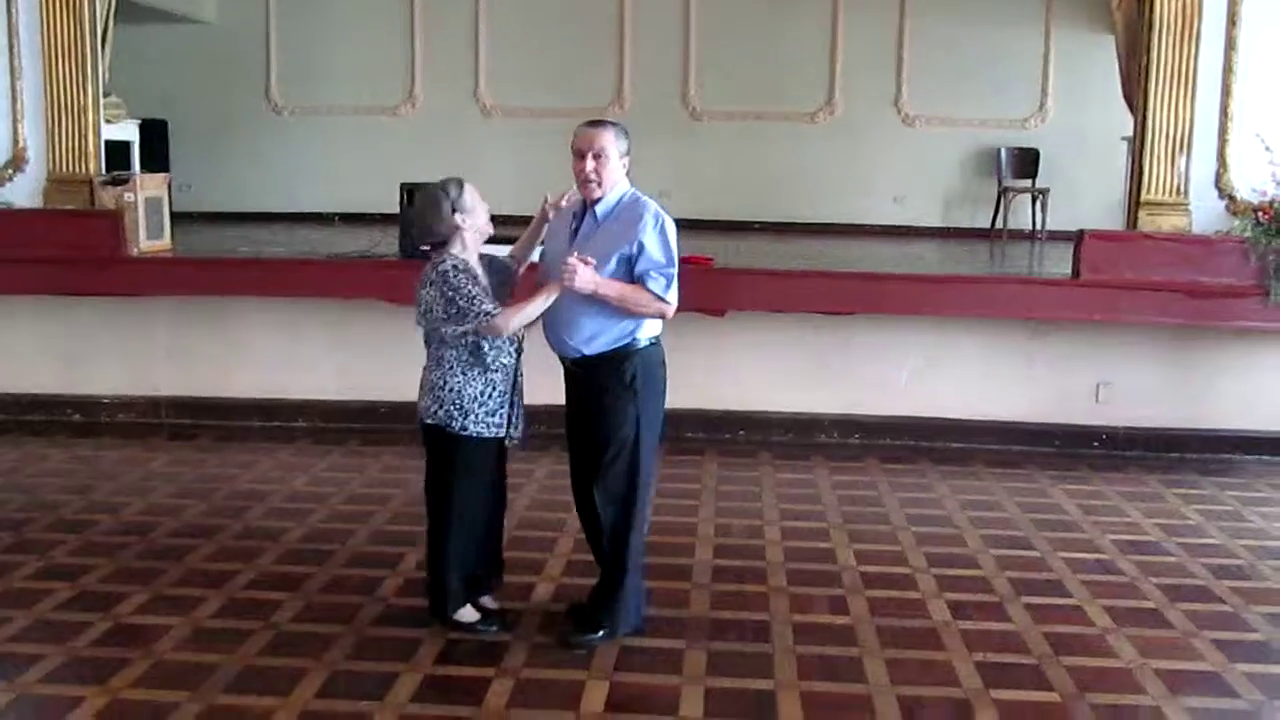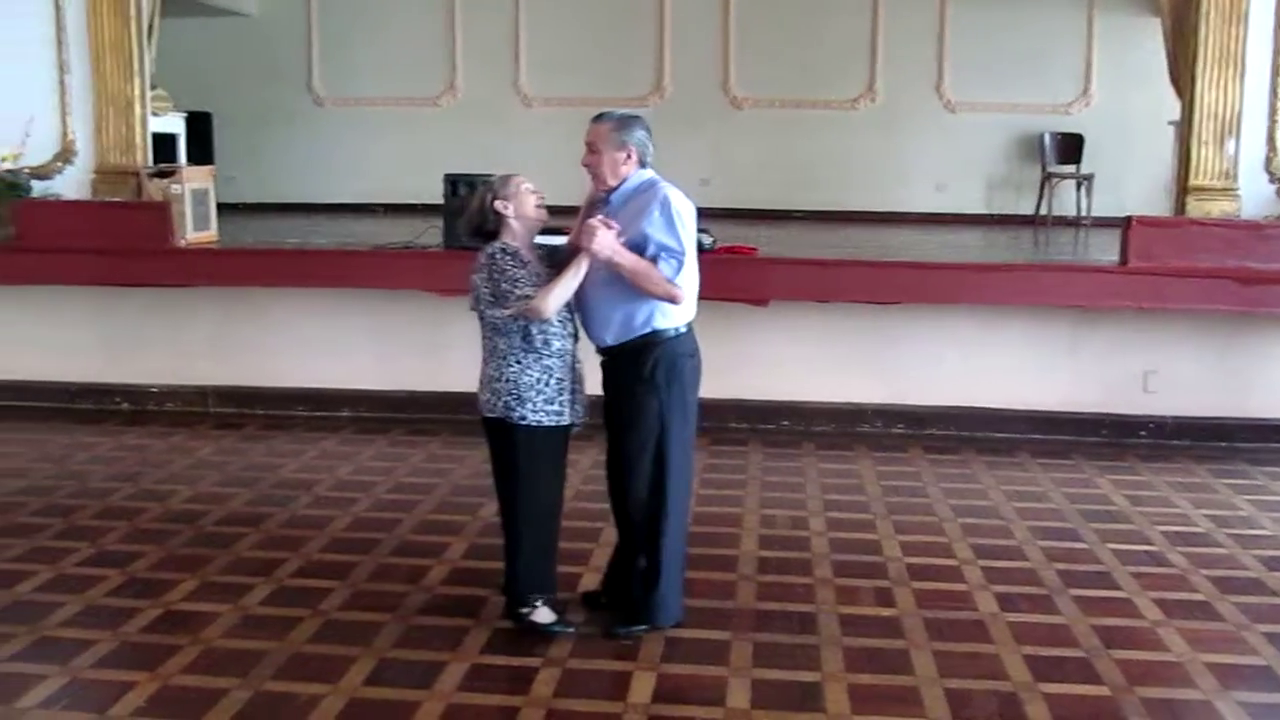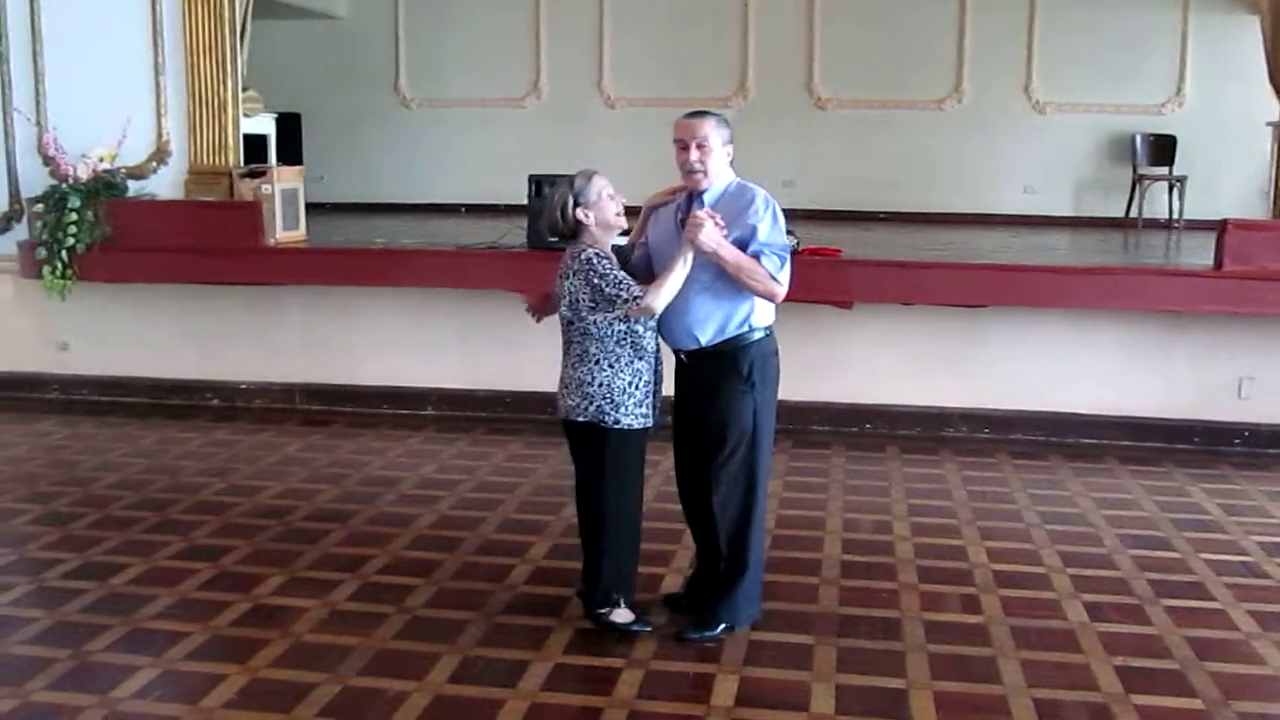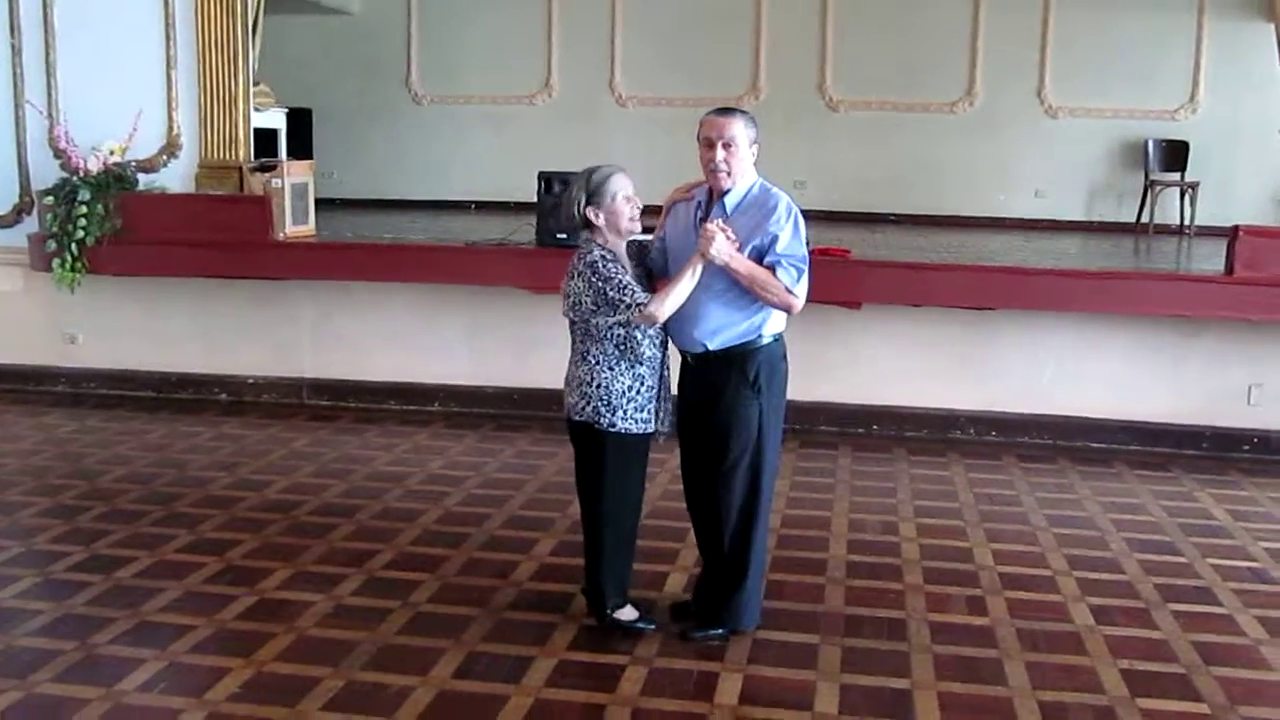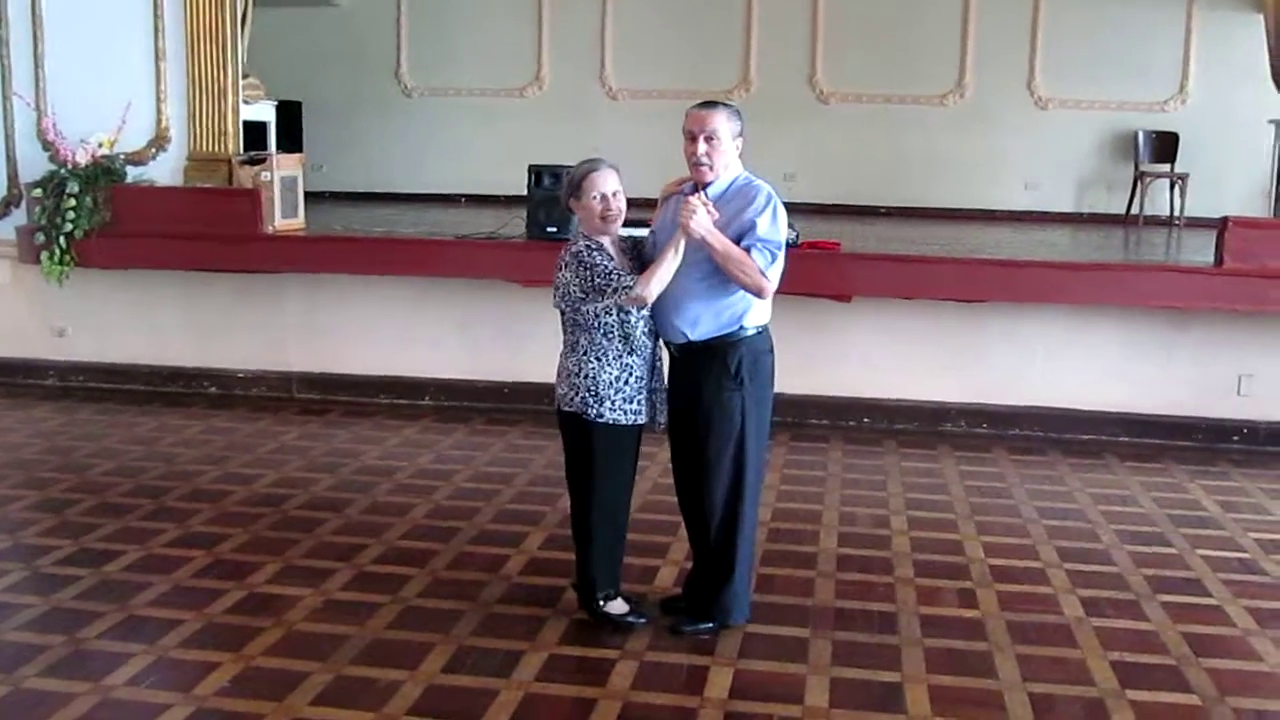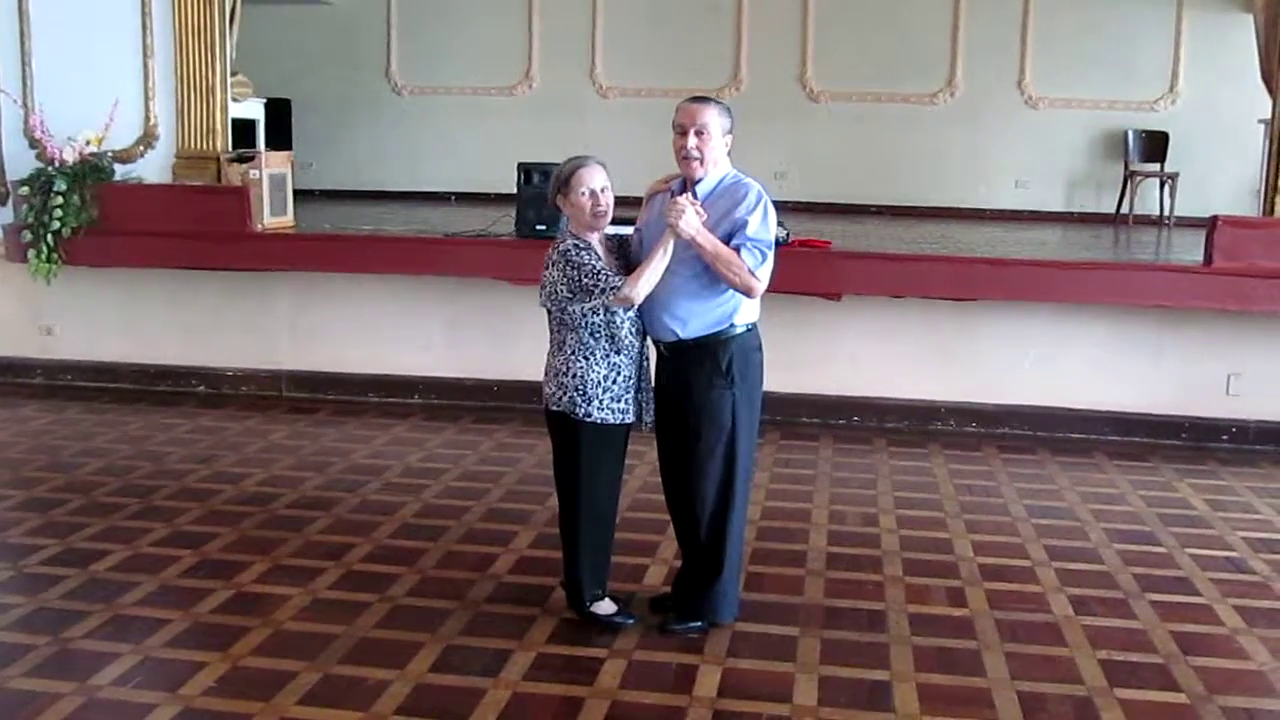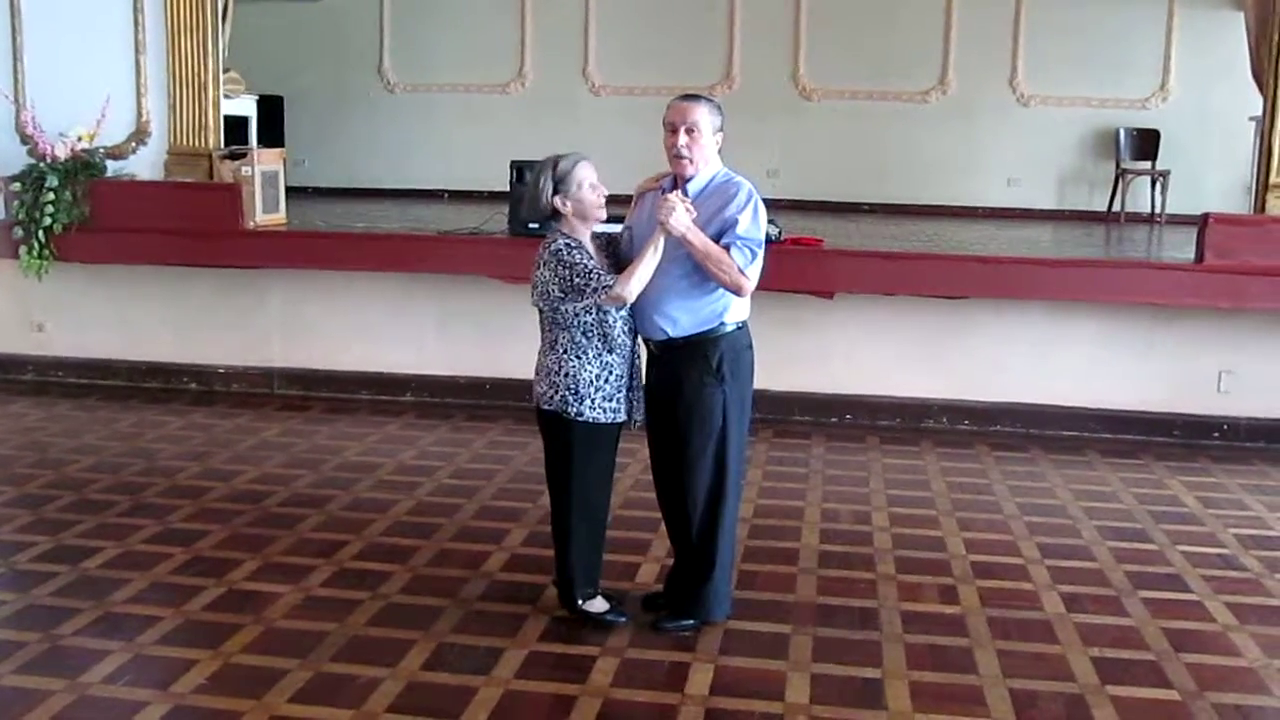
dt=0.7s
person 1, frame 1
left shoulder: (645, 218)
right shoulder: (563, 220)
left elbow: (664, 304)
right elbow: (547, 291)
left wrist: (596, 284)
left hip: (627, 370)
right hip: (579, 369)
left knee: (617, 490)
right knee: (587, 487)
left ankle: (618, 609)
right ankle: (609, 590)
person 1, frame 2
left shoulder: (661, 202)
right shoulder: (607, 207)
left elbow: (675, 288)
left wrist: (612, 252)
left hip: (658, 358)
right hip: (623, 357)
left knee: (655, 481)
right knee: (626, 477)
left ankle: (657, 602)
right ankle: (623, 583)
person 1, frame 3
left shoulder: (753, 203)
right shoulder: (665, 215)
left elbow: (775, 287)
right elbow: (629, 277)
left wrist: (716, 246)
left hip: (740, 360)
right hip: (691, 362)
left knee: (734, 482)
right knee: (693, 478)
left ankle: (732, 603)
right ankle: (707, 581)
person 1, frame 4
left shoulder: (776, 210)
right shoulder: (682, 210)
left elbow: (791, 298)
right elbow: (652, 272)
left wrist: (728, 258)
left hip: (748, 368)
right hip: (695, 366)
left knee: (741, 489)
right knee: (700, 485)
left ankle: (733, 608)
right ankle: (709, 591)
person 1, frame 5
left shoulder: (758, 200)
right shoulder: (675, 202)
left elbow: (763, 281)
left wrist: (706, 233)
left hip: (734, 359)
right hip: (684, 357)
left knee: (727, 483)
right knee: (691, 480)
left ankle: (722, 602)
right ankle: (701, 585)
person 1, frame 6
left shoulder: (747, 198)
right shoulder: (661, 198)
left elbow: (752, 282)
right elbow: (634, 268)
left wrist: (695, 233)
right wrist: (667, 228)
left hip: (722, 358)
right hip: (671, 356)
left knee: (716, 483)
right knee: (679, 479)
left ankle: (712, 600)
right ankle: (690, 582)
person 1, frame 7
left shoulder: (737, 196)
right shoulder: (649, 196)
left elbow: (742, 281)
right elbow: (624, 265)
left wrist: (685, 231)
left hip: (713, 355)
right hip: (661, 354)
left knee: (708, 481)
right knee: (671, 477)
left ankle: (703, 598)
right ankle: (682, 580)
person 2, frame 1
left shoulder: (477, 264)
right shoulder: (446, 273)
left elbow: (511, 266)
right elbow: (500, 324)
left wrist: (541, 224)
right wrist: (558, 286)
left hip: (485, 410)
right hip: (458, 412)
left knee: (489, 501)
right knee: (457, 506)
left ankle: (478, 587)
right ankle: (448, 600)
person 2, frame 2
left shoulder: (537, 256)
right shoulder: (494, 260)
left elbow: (568, 267)
right elbow: (541, 306)
right wrist: (588, 255)
left hip: (549, 401)
right hip: (518, 404)
left knee: (544, 500)
right knee: (527, 502)
left ankle: (533, 587)
right ankle: (524, 599)
person 2, frame 3
left shoulder: (603, 257)
right shoulder: (586, 263)
right elbow: (650, 303)
left wrist: (648, 213)
right wrist: (690, 246)
left hip: (619, 403)
right hip: (603, 407)
left knee: (617, 500)
right knee: (609, 502)
left ankle: (604, 588)
right ankle: (603, 600)
person 2, frame 4
left shoulder: (629, 253)
right shoulder: (592, 263)
right elbow: (653, 312)
left wrist: (670, 209)
right wrist: (701, 257)
left hip: (630, 404)
right hip: (604, 407)
left knee: (622, 502)
right knee: (609, 503)
left ankle: (606, 588)
right ankle: (607, 600)
person 2, frame 5
left shoulder: (629, 247)
right shoulder: (580, 255)
left elbow: (657, 256)
right elbow: (642, 293)
right wrist: (684, 231)
left hip: (625, 395)
right hip: (594, 398)
left knee: (615, 495)
right knee: (598, 496)
left ankle: (600, 581)
right ankle: (598, 593)
person 2, frame 6
left shoulder: (616, 246)
right shoulder: (567, 255)
right elbow: (630, 294)
right wrist: (672, 233)
left hip: (614, 394)
right hip: (581, 397)
left knee: (603, 495)
right knee: (586, 496)
left ankle: (590, 582)
right ankle: (585, 593)
person 2, frame 7
left shoulder: (604, 245)
right shoulder: (558, 254)
right elbow: (621, 293)
right wrist: (662, 230)
left hip: (604, 392)
right hip: (573, 395)
left knee: (595, 492)
right knee: (576, 494)
left ankle: (583, 580)
right ankle: (577, 591)
